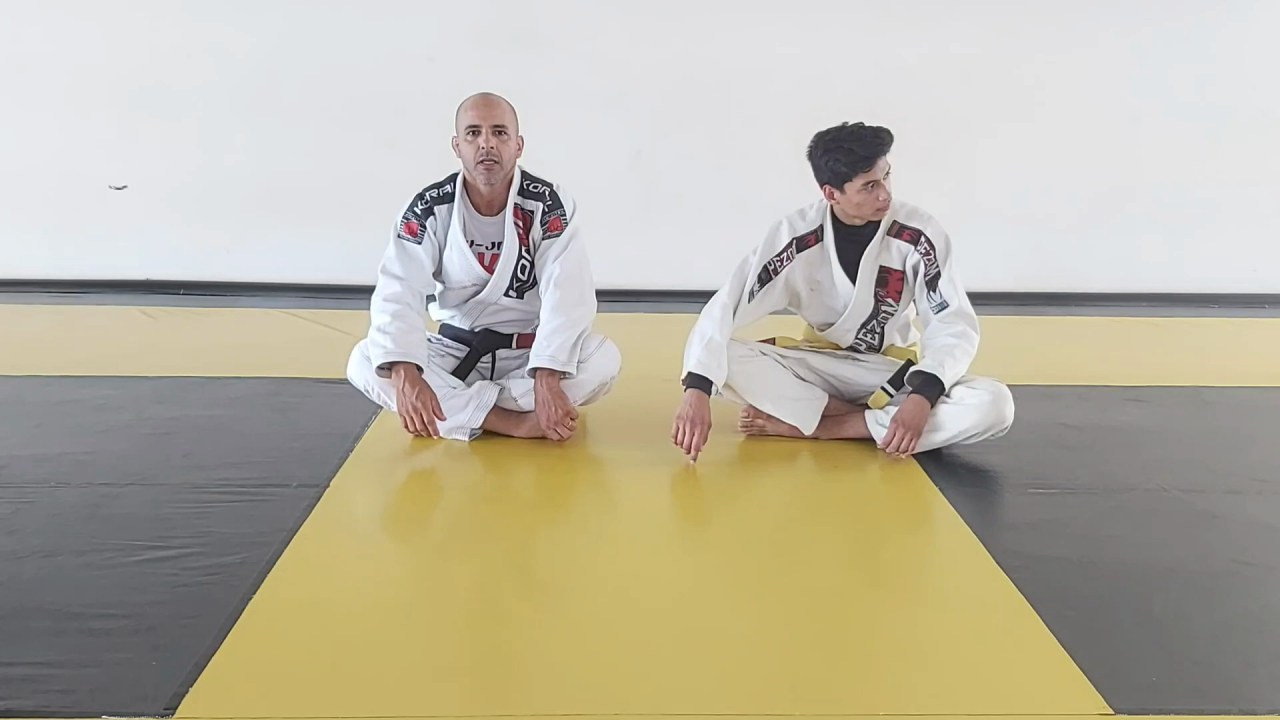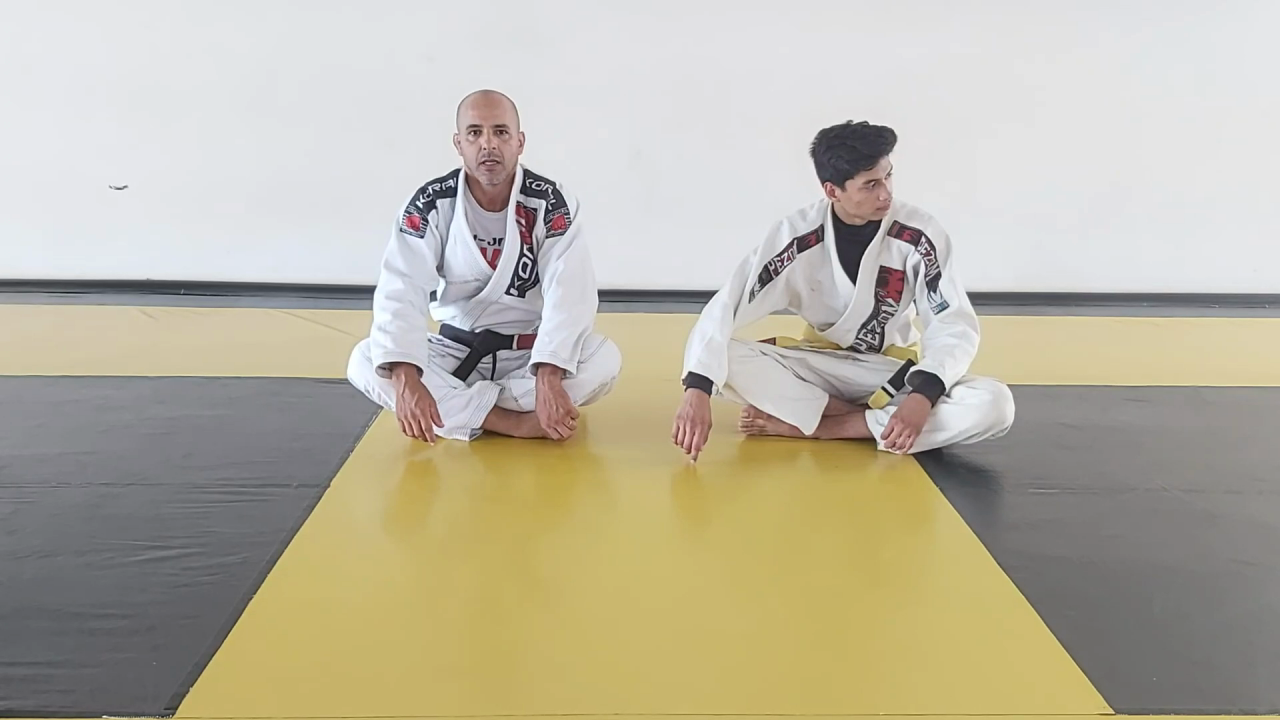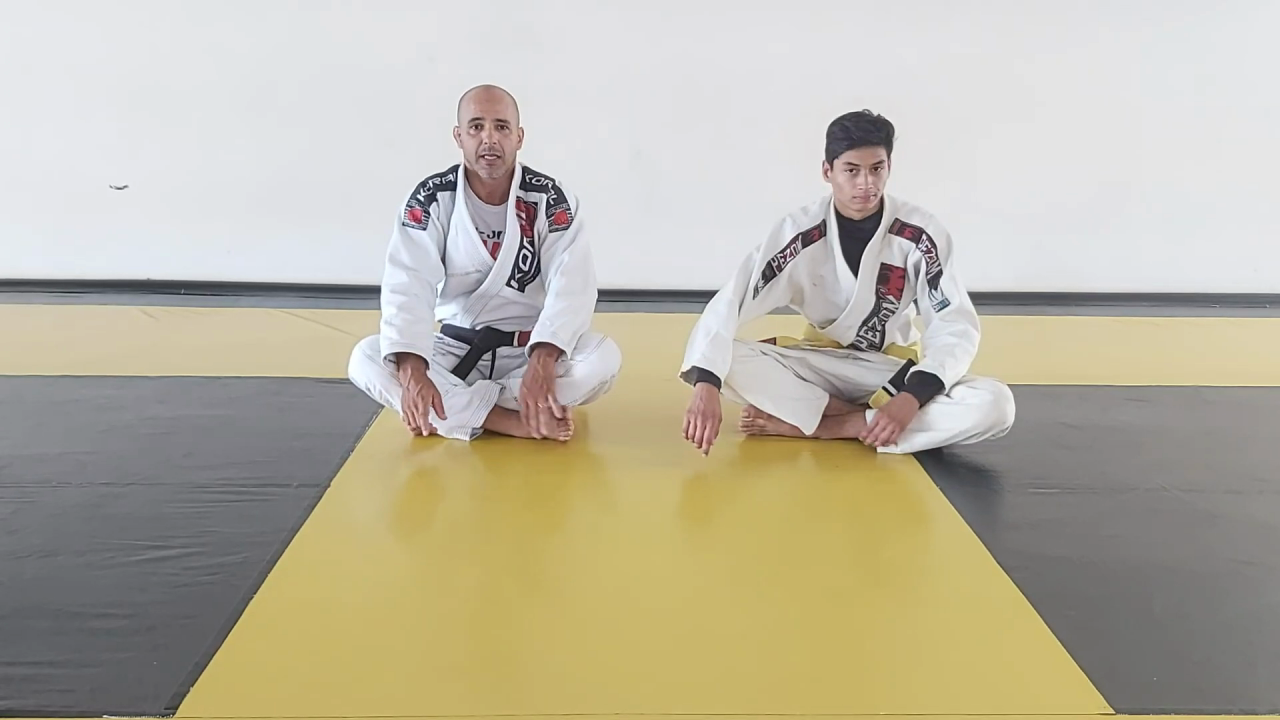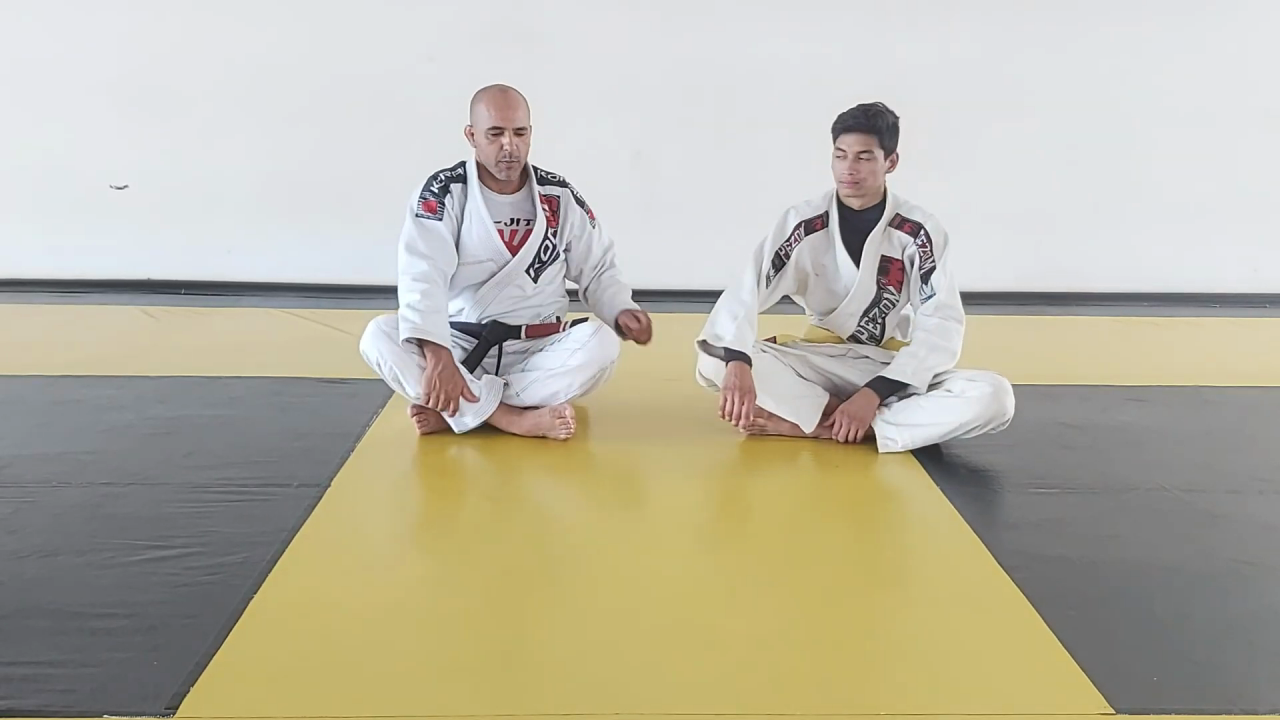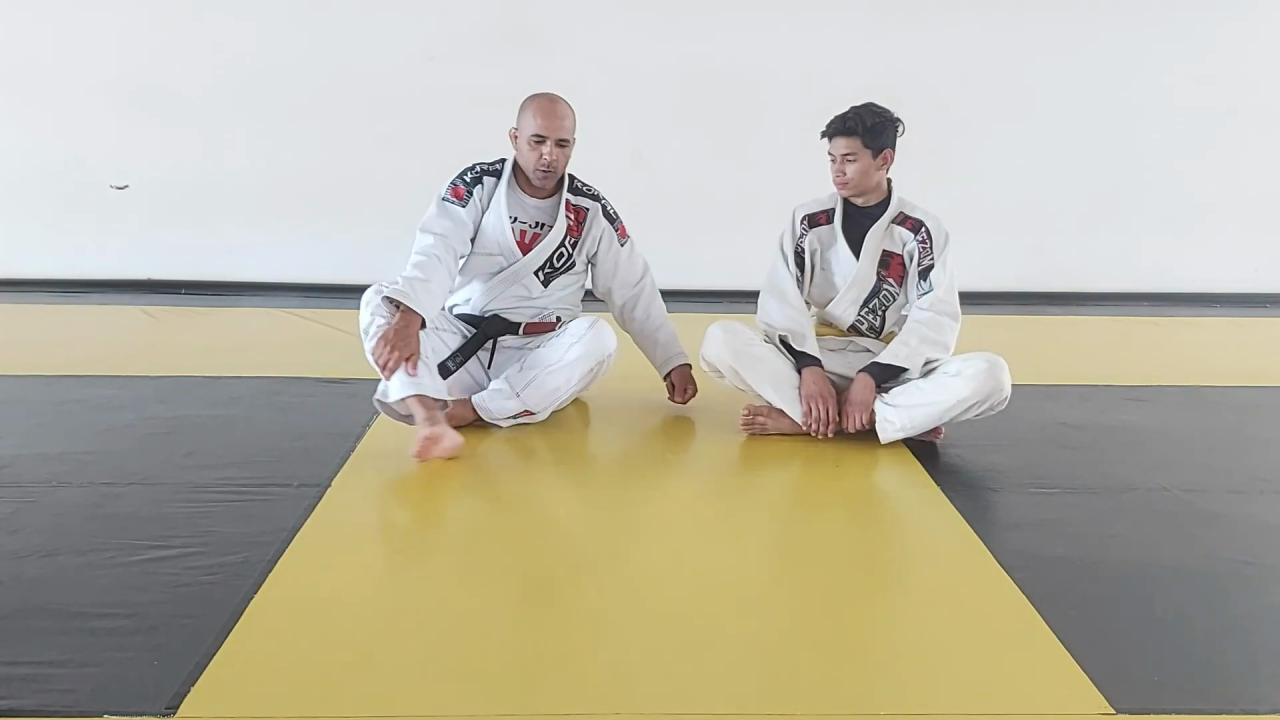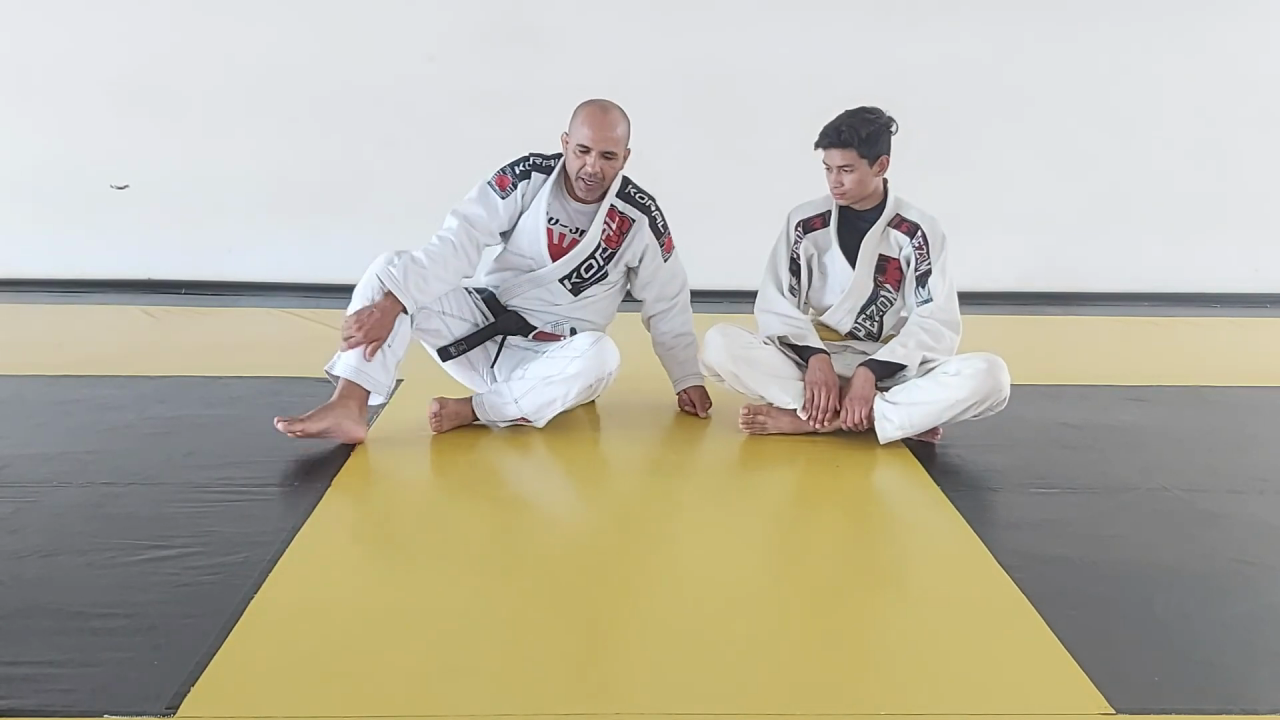
dt=0.5s
person 1, frame 1
left shoulder: (549, 205)
right shoulder: (429, 209)
left elbow: (567, 297)
right elbow: (397, 295)
left wrist: (547, 380)
right wrist: (406, 375)
left hip: (530, 352)
right hip: (456, 350)
left knee: (603, 360)
right knee: (365, 362)
left ankle: (458, 410)
right ankle: (516, 422)
person 1, frame 2
left shoulder: (552, 203)
right shoulder: (430, 206)
left elbow: (569, 296)
right elbow: (400, 292)
left wrist: (549, 380)
right wrist: (406, 380)
left hip: (531, 352)
right hip: (456, 350)
left knee: (603, 360)
right knee: (365, 362)
left ankle: (456, 410)
right ankle: (515, 421)
person 1, frame 3
left shoulder: (551, 199)
right shoulder: (430, 200)
left elbow: (572, 287)
right elbow: (407, 287)
left wrist: (543, 363)
right wrist: (413, 372)
left hip: (532, 350)
right hip: (457, 349)
left knee: (603, 359)
right knee: (367, 361)
left ankle: (456, 413)
right ankle: (512, 422)
person 1, frame 4
left shoulder: (559, 196)
right shoulder: (442, 193)
left elbow: (597, 267)
right elbow: (421, 280)
left wrist: (624, 312)
right wrist: (438, 357)
left hip: (540, 351)
right hip: (462, 347)
left knee: (600, 344)
right knee: (380, 337)
left ankle: (450, 411)
right ankle: (514, 417)
person 1, frame 5
left shoulder: (591, 209)
right shoulder: (476, 185)
left elbow: (634, 291)
right elbow: (434, 256)
left wrist: (674, 362)
right wrist: (408, 318)
left hip: (540, 356)
right hip: (464, 346)
left knee: (597, 339)
right knee: (379, 302)
left ankle: (469, 411)
right ankle: (431, 420)
person 1, frame 6
left shoulder: (640, 217)
right shoulder: (526, 177)
left elbow: (668, 303)
right elbow: (456, 244)
left wrist: (687, 379)
right wrist: (389, 303)
left hip: (551, 359)
right hip: (483, 330)
left knee: (599, 356)
right knee: (394, 266)
left ankle: (473, 410)
right ankle: (348, 407)
person 2, frame 1
left shoulder: (918, 234)
right shoulder: (796, 235)
left elbow: (953, 324)
right elbow: (725, 307)
left wrist: (922, 398)
right wrist: (697, 392)
left hip: (891, 373)
right hip: (819, 368)
left knee: (993, 405)
right knee: (726, 360)
left ankle: (829, 427)
person 2, frame 2
left shoulder: (919, 234)
right shoulder: (796, 235)
left elbow: (954, 326)
right elbow: (725, 308)
left wrist: (923, 397)
right wrist: (697, 392)
left hip: (892, 372)
right hip: (819, 368)
left knee: (993, 404)
right knee: (727, 360)
left ankle: (805, 424)
right ankle: (852, 416)
person 2, frame 3
left shoulder: (921, 232)
right shoulder: (799, 231)
left elbow: (954, 324)
right elbow: (730, 304)
left wrist: (914, 396)
right wrist: (706, 384)
left hip: (892, 371)
right hip: (819, 367)
left knee: (994, 405)
right knee: (728, 361)
left ankle: (813, 424)
person 2, frame 4
left shoulder: (920, 230)
right shoulder: (802, 222)
left elbow: (940, 325)
right elbow: (746, 293)
left wrist: (874, 393)
right wrist: (738, 365)
left hip: (892, 370)
right hip: (821, 363)
left knee: (993, 398)
right knee: (715, 362)
left ankle: (809, 421)
person 2, frame 5
left shoulder: (921, 229)
right shoulder: (808, 219)
left elbow: (934, 319)
right elbow: (781, 298)
left wrist: (871, 376)
right wrist: (809, 368)
left hip: (891, 366)
right hip: (820, 357)
left knee: (989, 376)
right knee: (720, 341)
left ankle: (806, 419)
person 2, frame 6
left shoulder: (919, 230)
right shoulder: (805, 222)
left elbow: (936, 324)
right elbow: (776, 304)
left wrist: (871, 371)
right wrist: (815, 358)
left hip: (891, 366)
right hip: (817, 358)
left knee: (989, 376)
right knee: (719, 345)
left ankle: (811, 418)
